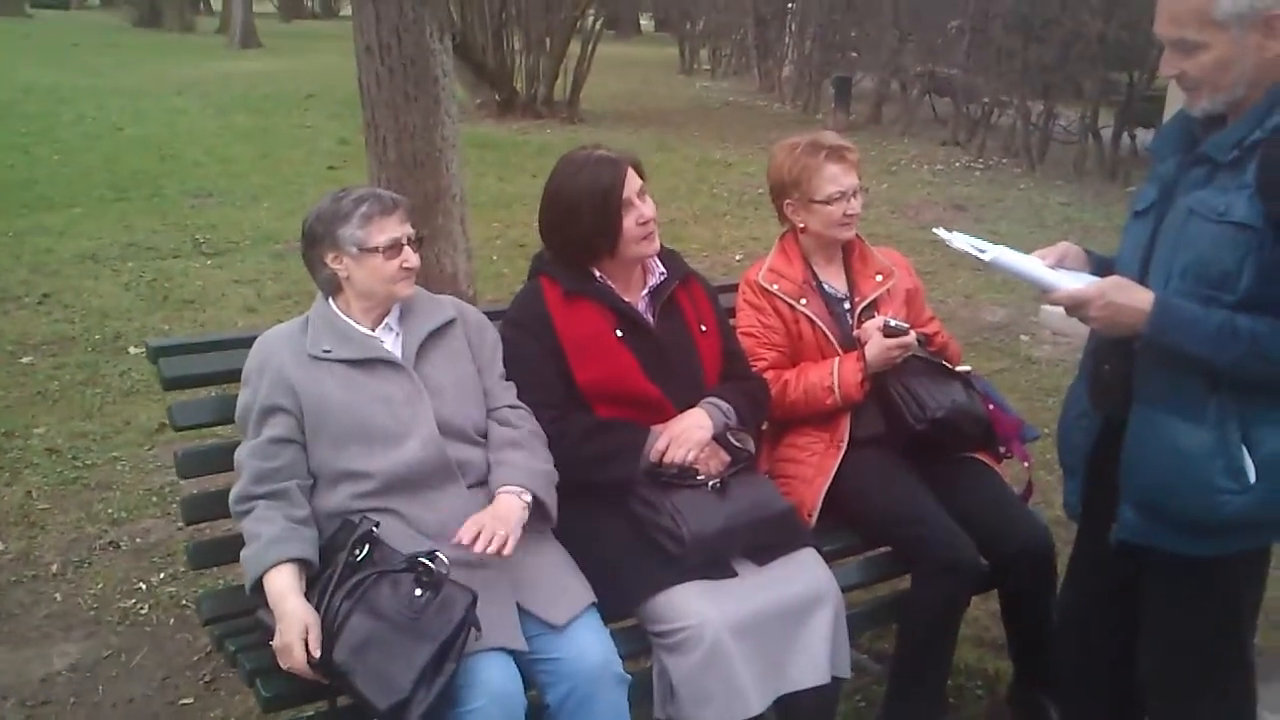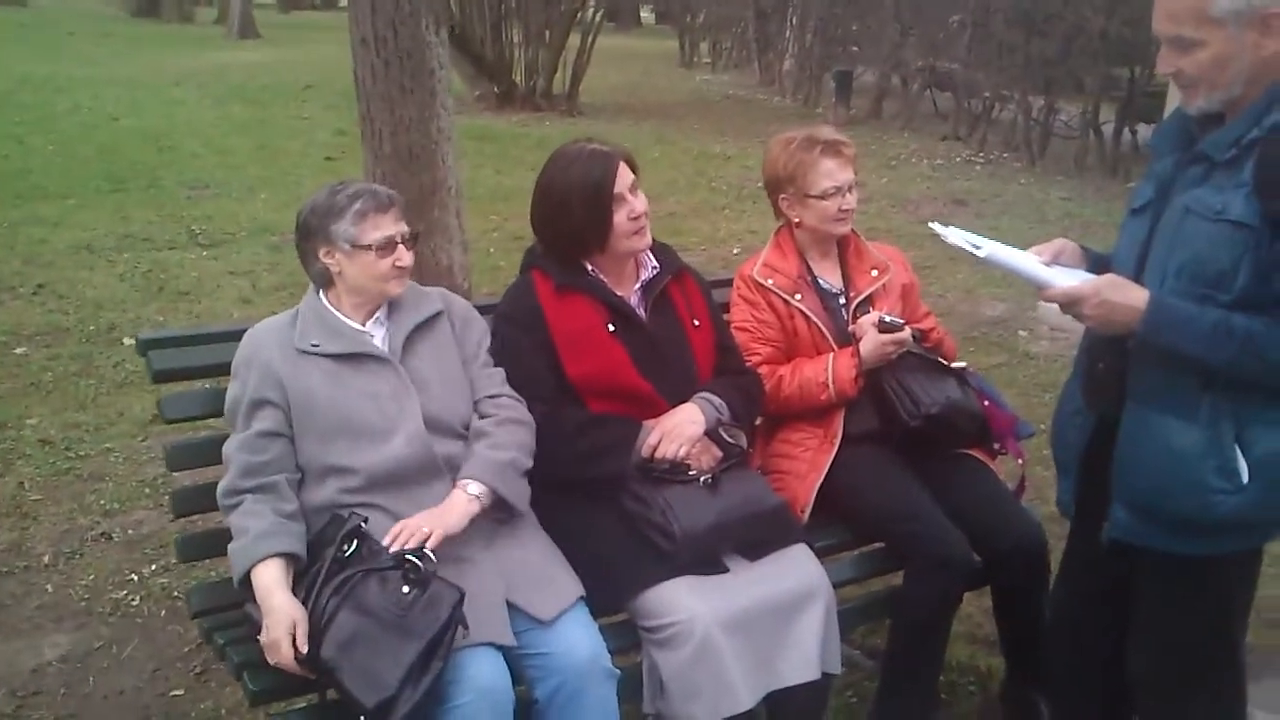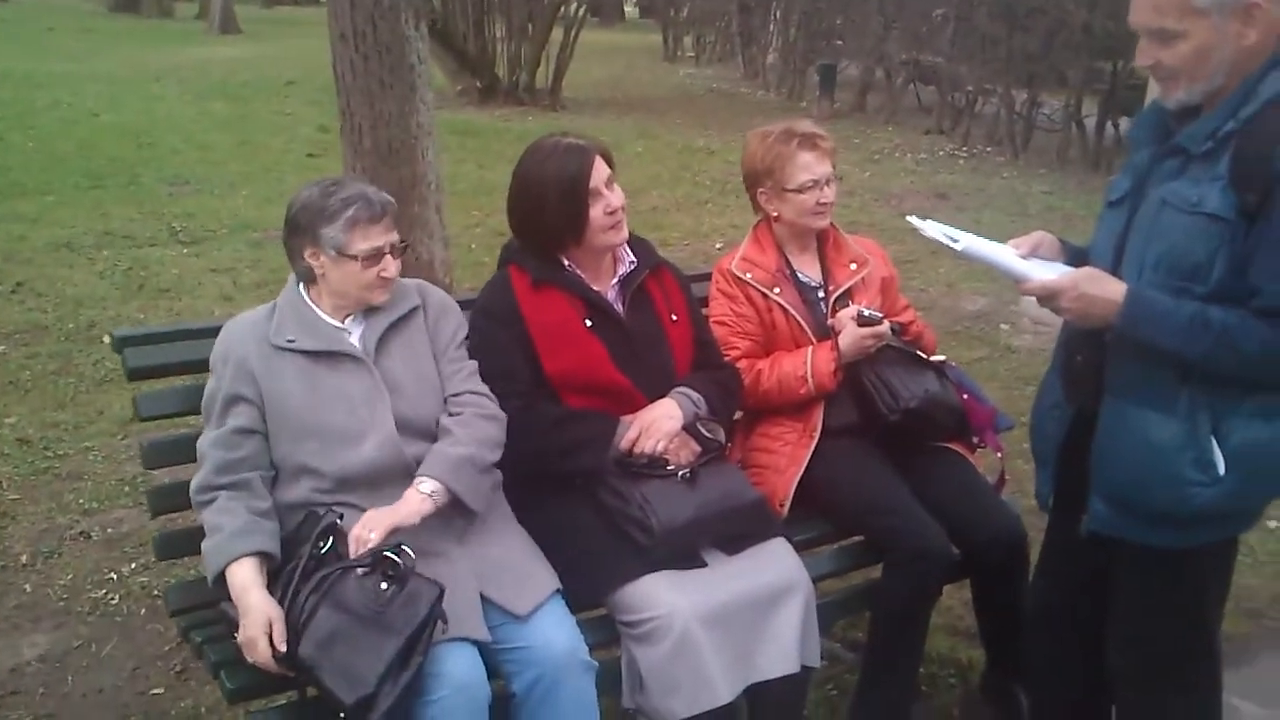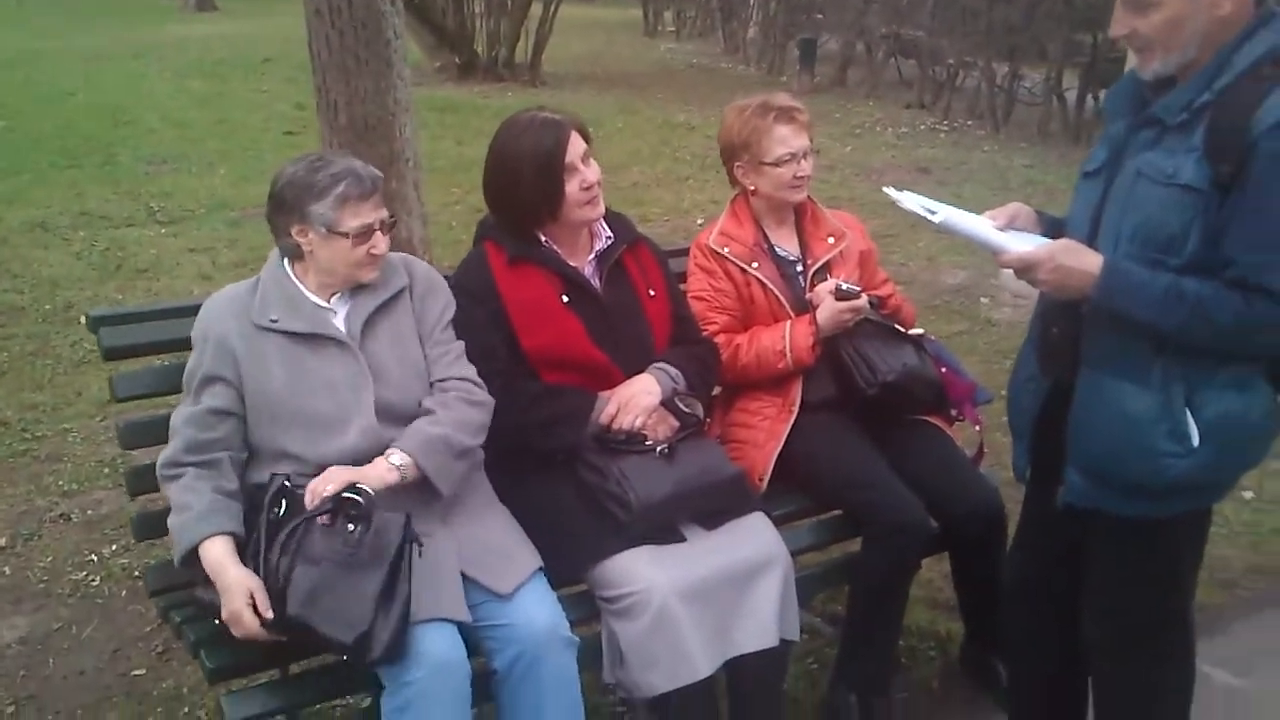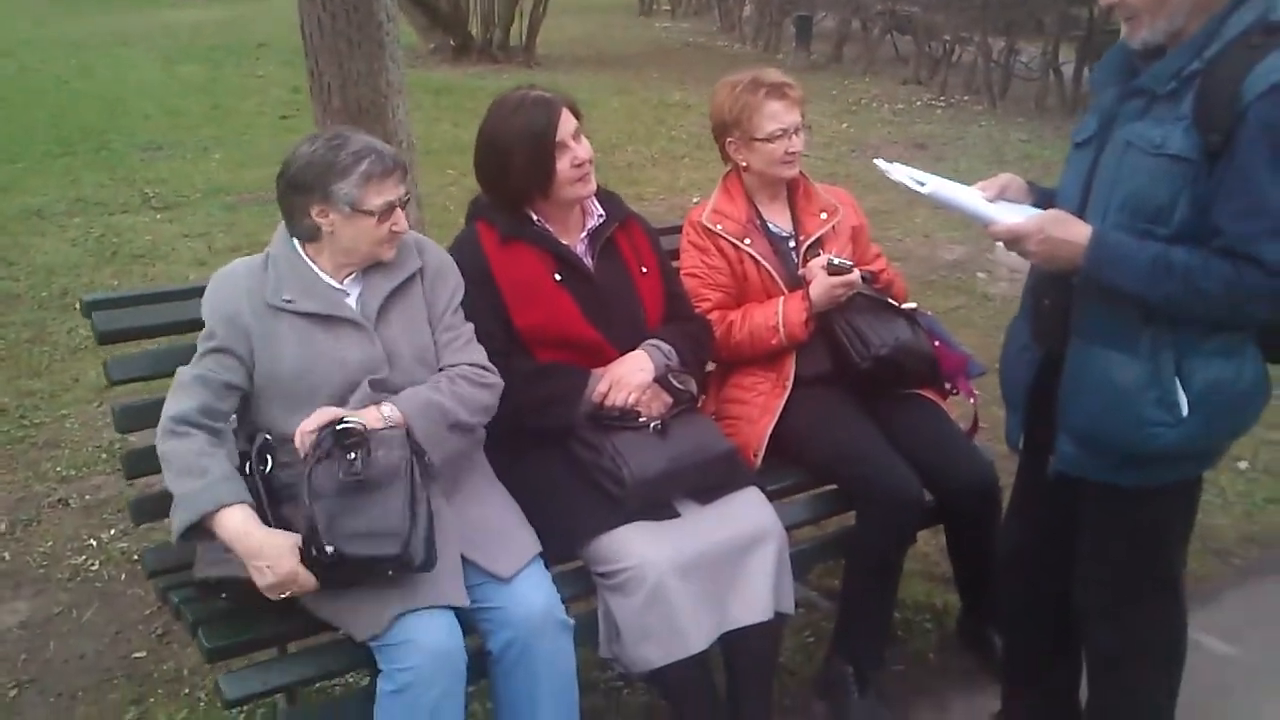
dt=0.3s
person 1, frame 1
right shoulder: (1187, 136)
left wrist: (1154, 316)
right wrist: (1094, 266)
left hip: (1209, 484)
right hip: (1123, 454)
right knee: (1088, 653)
person 1, frame 2
right shoulder: (1187, 133)
left wrist: (1149, 316)
right wrist: (1089, 264)
left hip: (1202, 480)
right hip: (1115, 452)
right knee: (1079, 648)
person 1, frame 3
right shoulder: (1167, 125)
left wrist: (1127, 308)
right wrist: (1067, 256)
left hip: (1181, 470)
right hip: (1095, 441)
right knee: (1058, 635)
person 1, frame 4
right shoulder: (1145, 94)
left wrist: (1103, 281)
right wrist: (1045, 227)
left hip: (1155, 437)
right hip: (1070, 410)
left knee: (1133, 640)
right knee: (1038, 602)
person 1, frame 5
right shoulder: (1136, 65)
left wrist: (1092, 251)
right wrist: (1035, 199)
left hip: (1148, 405)
right hip: (1065, 378)
left knee: (1124, 603)
right knee: (1033, 566)
person 2, frame 1
left shoulder: (891, 267)
right shoulder: (764, 288)
left elbow: (940, 348)
right elbow: (768, 393)
left wrist: (907, 350)
right wrist: (860, 365)
right hip: (833, 447)
left knee: (1028, 542)
right knee: (951, 557)
person 2, frame 2
left shoulder: (887, 262)
right shoulder: (759, 283)
left elbow: (936, 344)
right elbow: (762, 387)
left wrist: (904, 345)
right wrist: (855, 361)
right hip: (828, 443)
left knee: (1021, 540)
right knee: (943, 552)
person 2, frame 3
left shoulder: (866, 256)
right shoulder: (739, 277)
left elbow: (915, 336)
right elbow: (741, 381)
left wrist: (885, 340)
right wrist: (835, 353)
right hip: (807, 435)
left knee: (1000, 531)
right knee: (922, 545)
person 2, frame 4
left shoulder: (843, 230)
right shoulder: (716, 251)
left elbow: (893, 308)
right elbow: (719, 356)
left wrist: (866, 312)
right wrist: (813, 328)
right hip: (786, 411)
left knee: (979, 505)
right knee: (901, 520)
left ankle: (989, 648)
person 2, frame 5
left shoulder: (835, 205)
right shoulder: (709, 228)
left elbow: (884, 283)
right elbow: (713, 333)
left wrist: (860, 289)
right wrist: (805, 304)
right hip: (779, 386)
left knee: (972, 477)
right knee: (895, 492)
left ankle: (985, 619)
right ankle: (850, 667)
person 3, frame 1
left shoulder: (684, 285)
right shoulder: (538, 312)
left elbow: (749, 386)
right elbow: (546, 436)
left wrist: (709, 416)
right wrist: (654, 444)
left hip: (710, 483)
right hip: (611, 499)
left knee: (814, 588)
right knee: (704, 620)
person 3, frame 2
left shoulder: (677, 280)
right shoulder: (530, 306)
left elbow: (743, 381)
right elbow: (540, 432)
left wrist: (702, 410)
right wrist: (646, 438)
left hip: (705, 480)
right hip: (600, 495)
left knee: (804, 583)
right knee: (692, 616)
person 3, frame 3
left shoulder: (656, 275)
right shoulder: (507, 302)
left elbow: (722, 376)
right elbow: (515, 428)
left wrist: (680, 404)
right wrist: (625, 433)
left hip: (681, 474)
right hip: (578, 490)
left knee: (784, 578)
right knee: (671, 610)
person 3, frame 4
left shoulder: (632, 249)
right shoulder: (484, 278)
left elbow: (700, 350)
right elbow: (496, 406)
left wrist: (658, 380)
right wrist: (602, 410)
left hip: (660, 448)
right hip: (557, 467)
left knee: (761, 552)
right knee: (651, 585)
person 3, frame 5
left shoulder: (624, 226)
right shoulder: (477, 255)
left elbow: (693, 328)
left wrist: (650, 357)
right wrist: (596, 387)
left hip: (652, 423)
right hip: (551, 444)
left knee: (756, 527)
right knee: (647, 560)
person 4, frame 1
left shoulder: (458, 322)
right shoulder: (281, 357)
left elbow: (511, 422)
right elbow: (271, 494)
left wrist: (513, 502)
right wrist: (287, 599)
left hip: (501, 531)
left knee: (593, 667)
person 4, frame 2
left shoulder: (449, 314)
right shoulder: (271, 350)
left elbow: (506, 417)
right elbow: (260, 488)
left wrist: (460, 504)
right wrist: (274, 594)
left hip: (488, 527)
right hip: (380, 554)
left knee: (582, 661)
person 4, frame 3
left shoulder: (428, 306)
right shoulder: (248, 345)
left elbow: (478, 415)
right elbow: (232, 485)
left wrist: (416, 501)
right wrist: (249, 592)
left hip: (462, 521)
right hip: (354, 546)
left knee: (558, 654)
person 4, frame 4
left shoulder: (414, 283)
right shoulder: (232, 320)
left elbow: (466, 399)
right elbow: (197, 461)
left wrist: (385, 469)
right wrist: (226, 566)
left hip: (445, 499)
left knee: (540, 631)
right knee: (432, 658)
person 4, frame 5
left shoulder: (423, 262)
right shoulder: (243, 295)
left elbow: (477, 382)
right elbow: (190, 428)
left wrist: (377, 417)
right wrist: (247, 536)
left hip: (446, 480)
left knee: (536, 616)
right knee: (427, 645)
